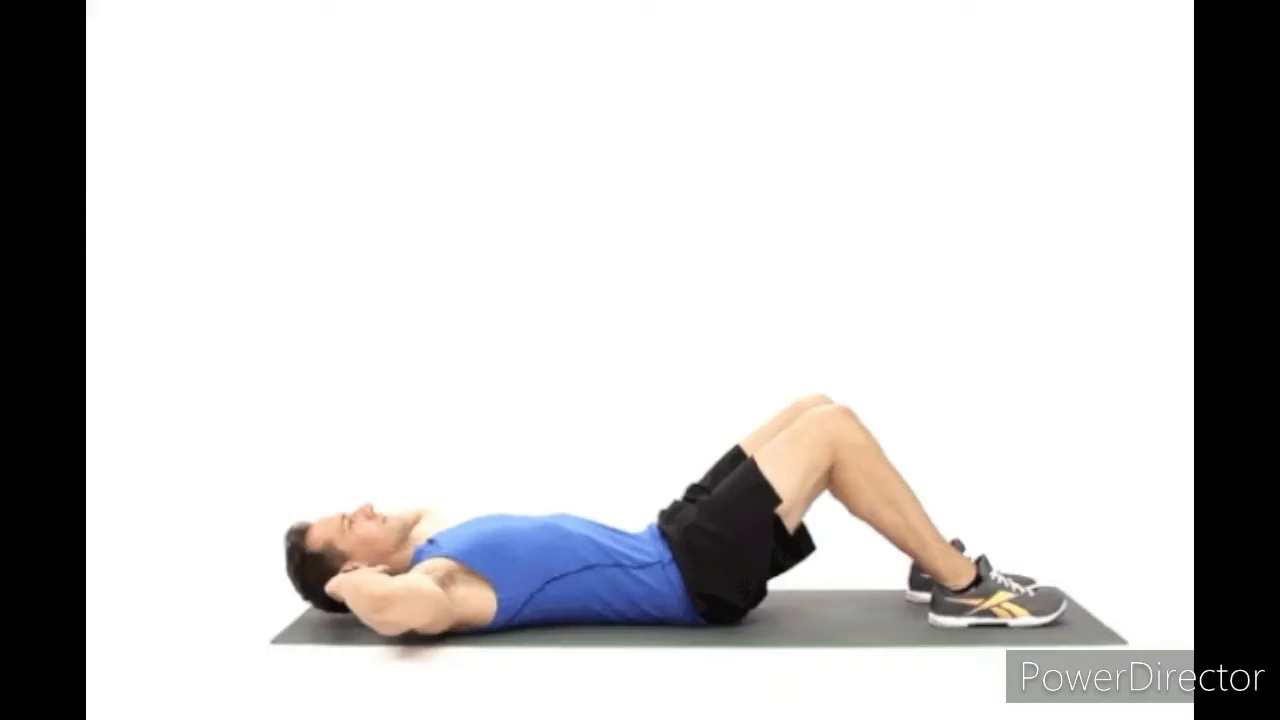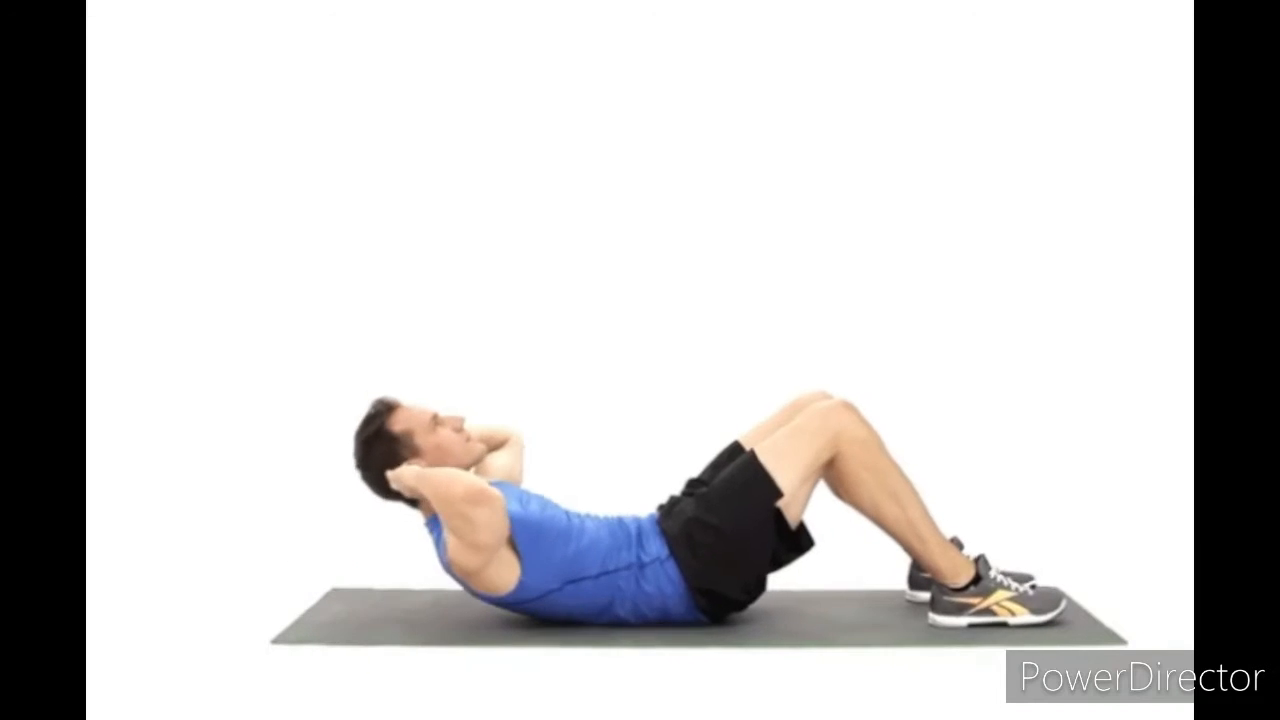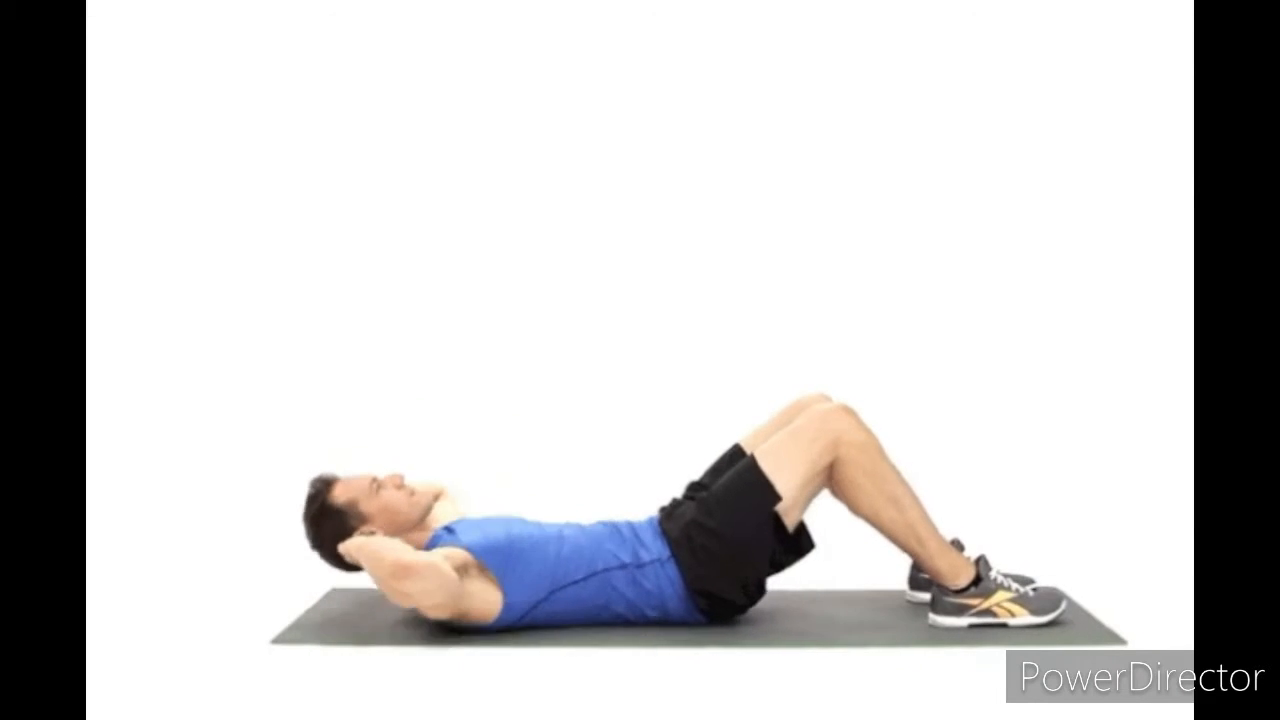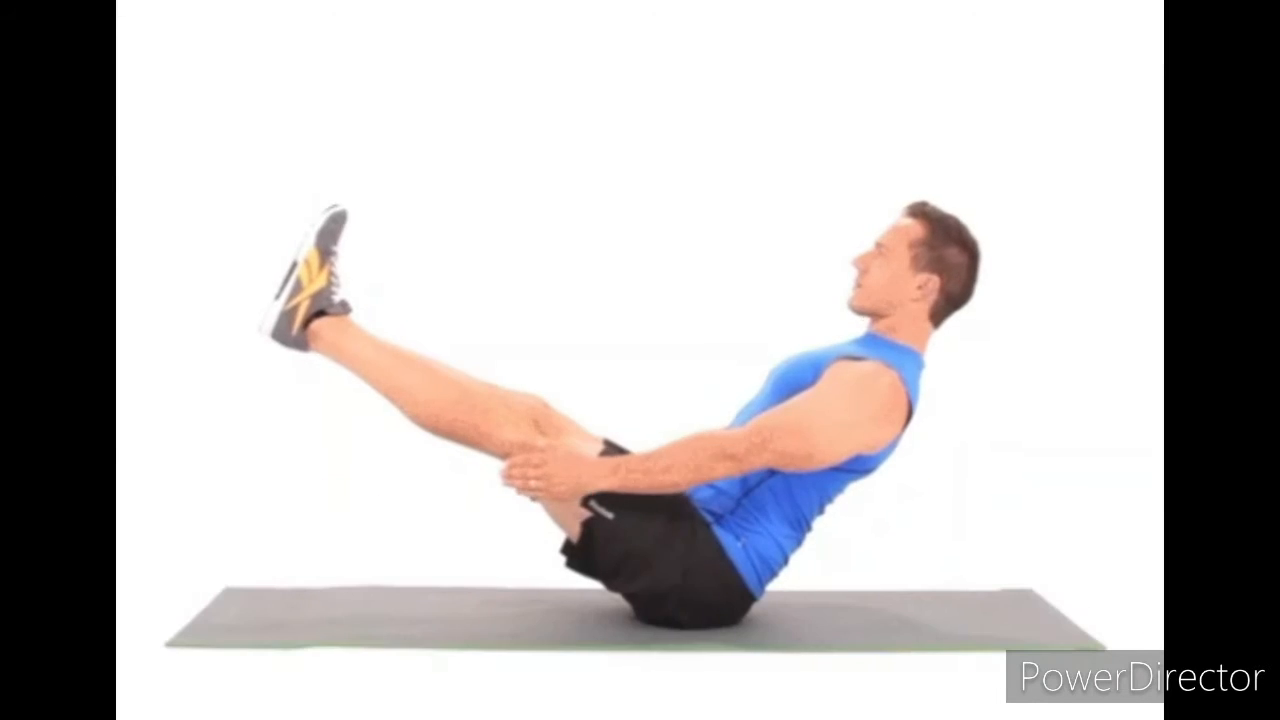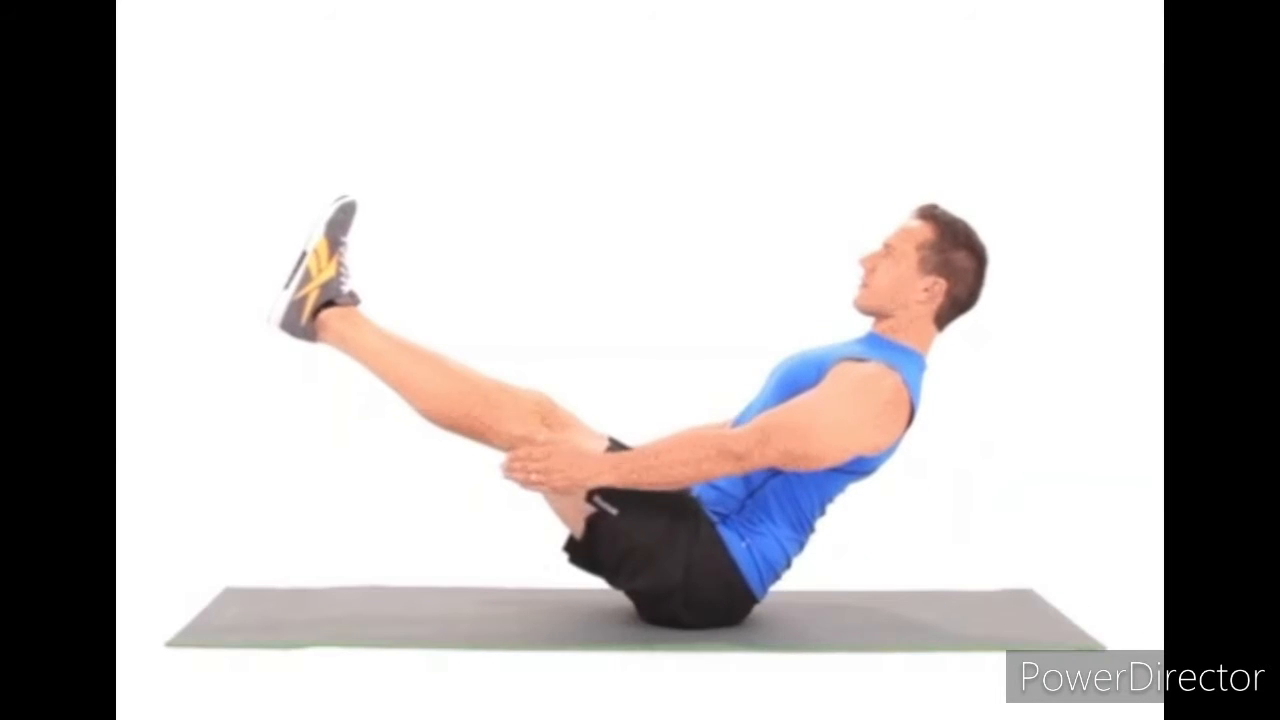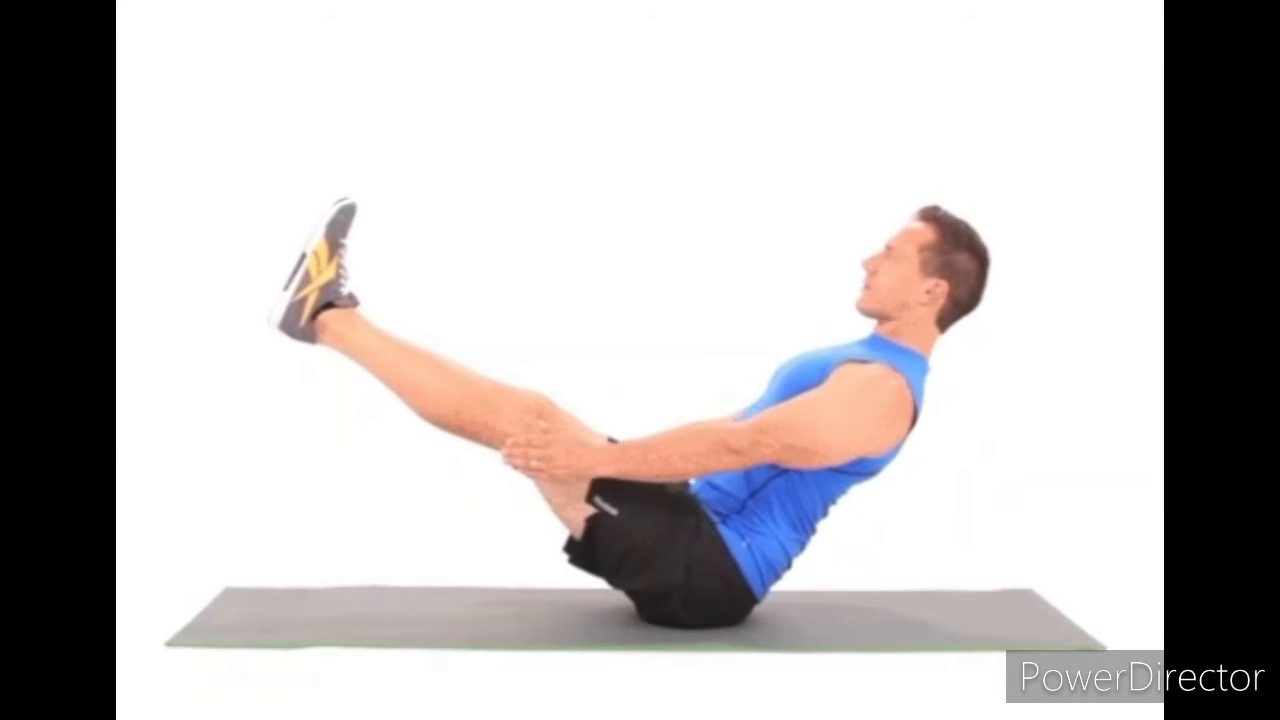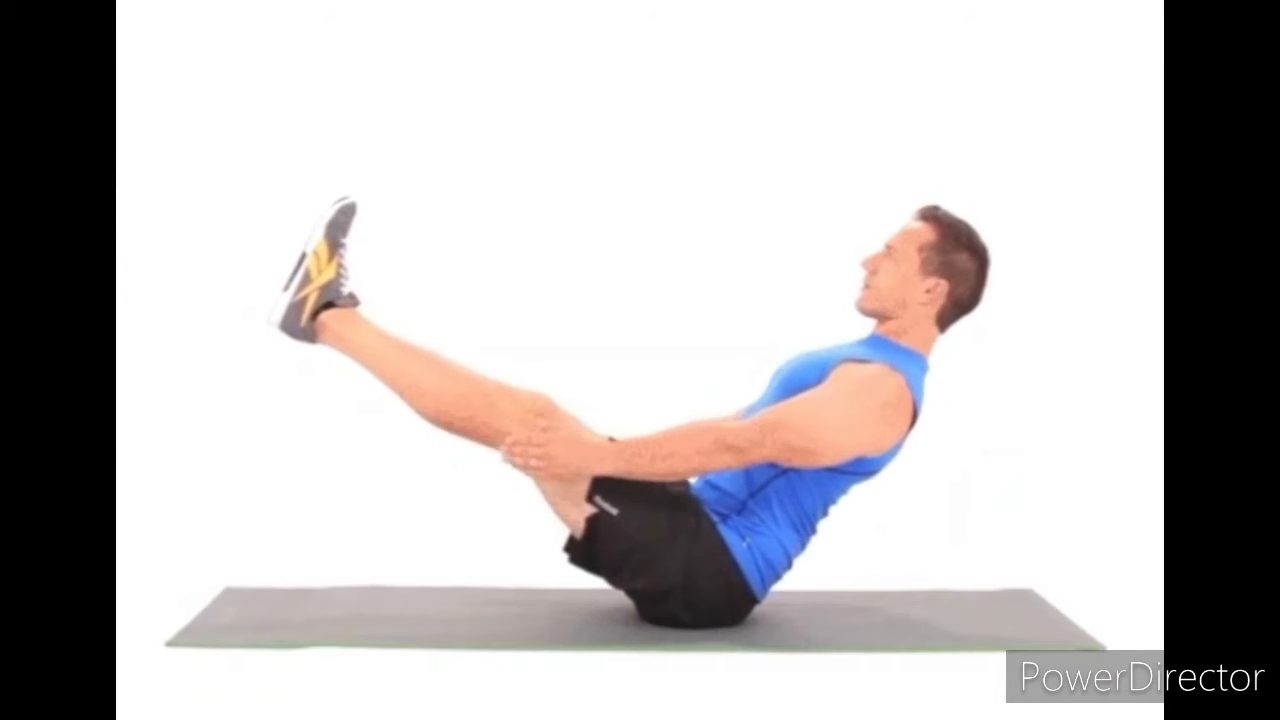
dt=0.7s
person 1, frame 1
left shoulder: (439, 556)
right shoulder: (434, 586)
left elbow: (422, 515)
right elbow: (399, 608)
left wrist: (380, 544)
right wrist: (348, 583)
left hip: (669, 544)
right hip: (694, 577)
left knee: (819, 410)
right knee: (832, 429)
left ankle: (939, 565)
right ankle: (966, 589)
person 1, frame 2
left shoulder: (476, 505)
right shoulder: (471, 548)
left elbow: (509, 438)
right elbow: (470, 493)
left wrist: (453, 443)
right wrist: (417, 478)
left hip: (674, 535)
right hip: (695, 573)
left knee: (820, 406)
right knee: (834, 423)
left ankle: (939, 565)
right ankle: (964, 586)
person 1, frame 3
left shoulder: (450, 542)
right shoulder: (446, 578)
left elbow: (442, 497)
right elbow: (409, 578)
left wrist: (399, 518)
right wrist: (361, 548)
left hip: (674, 542)
right hip: (695, 572)
left knee: (820, 412)
right knee: (834, 427)
left ankle: (941, 567)
right ankle: (962, 586)
person 1, frame 4
left shoulder: (874, 385)
right shoulder: (862, 363)
left elbow: (736, 453)
left wrist: (594, 476)
right wrist: (597, 469)
left hip: (703, 569)
right hip: (700, 542)
left knee: (523, 427)
right knee: (532, 420)
left ankle: (321, 324)
right ankle: (324, 322)
person 1, frame 5
left shoulder: (878, 388)
right shoulder: (863, 363)
left elbow: (738, 451)
right elbow: (746, 439)
left wrist: (594, 470)
right wrist: (599, 463)
left hip: (706, 570)
right hip: (702, 542)
left knee: (529, 421)
right knee: (537, 418)
left ankle: (329, 314)
right ankle: (334, 314)
person 1, frame 6
left shoulder: (880, 389)
right shoulder: (864, 364)
left elbow: (739, 446)
right elbow: (746, 433)
left wrist: (596, 458)
right wrist: (602, 454)
left hip: (704, 570)
right hip: (705, 540)
left knee: (525, 418)
right knee: (534, 418)
left ankle: (328, 318)
right ankle: (334, 318)
person 1, frame 7
left shoulder: (881, 390)
right shoulder: (864, 364)
left elbow: (738, 445)
right elbow: (744, 431)
left wrist: (595, 454)
right wrist: (604, 453)
left hip: (706, 569)
right hip: (704, 541)
left knee: (528, 417)
right knee: (533, 416)
left ankle: (329, 316)
right ankle: (335, 316)
